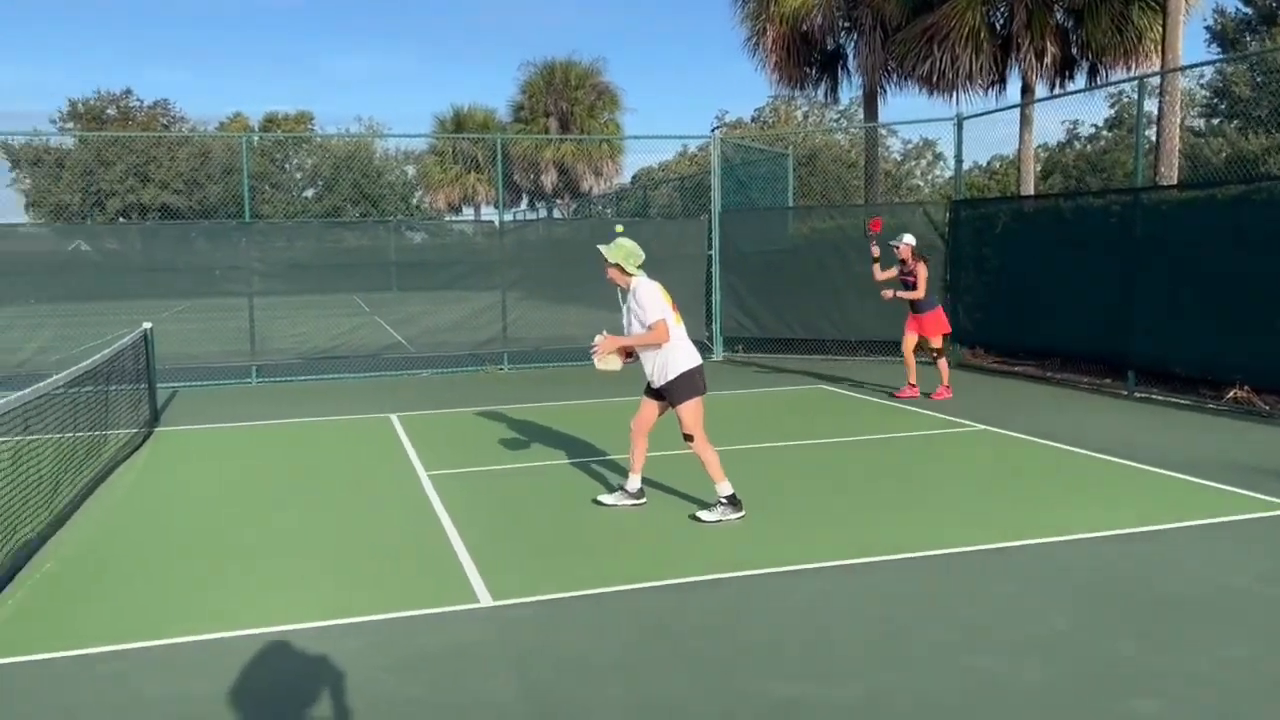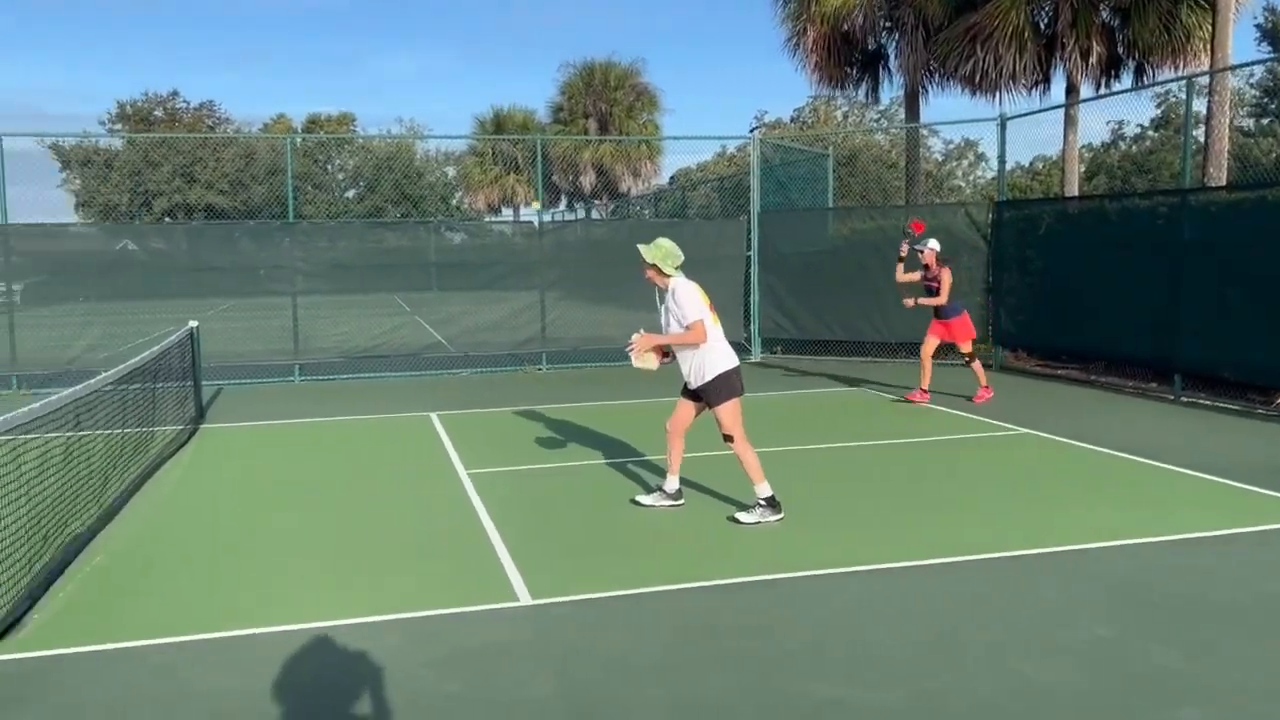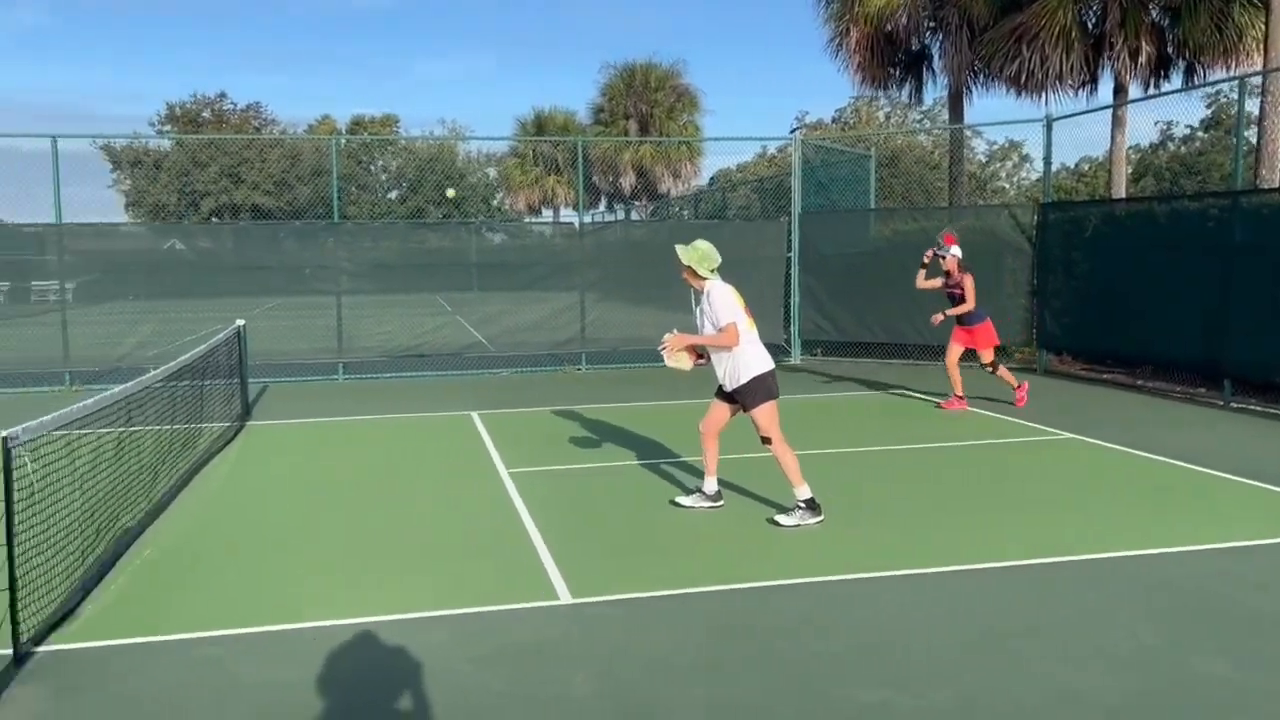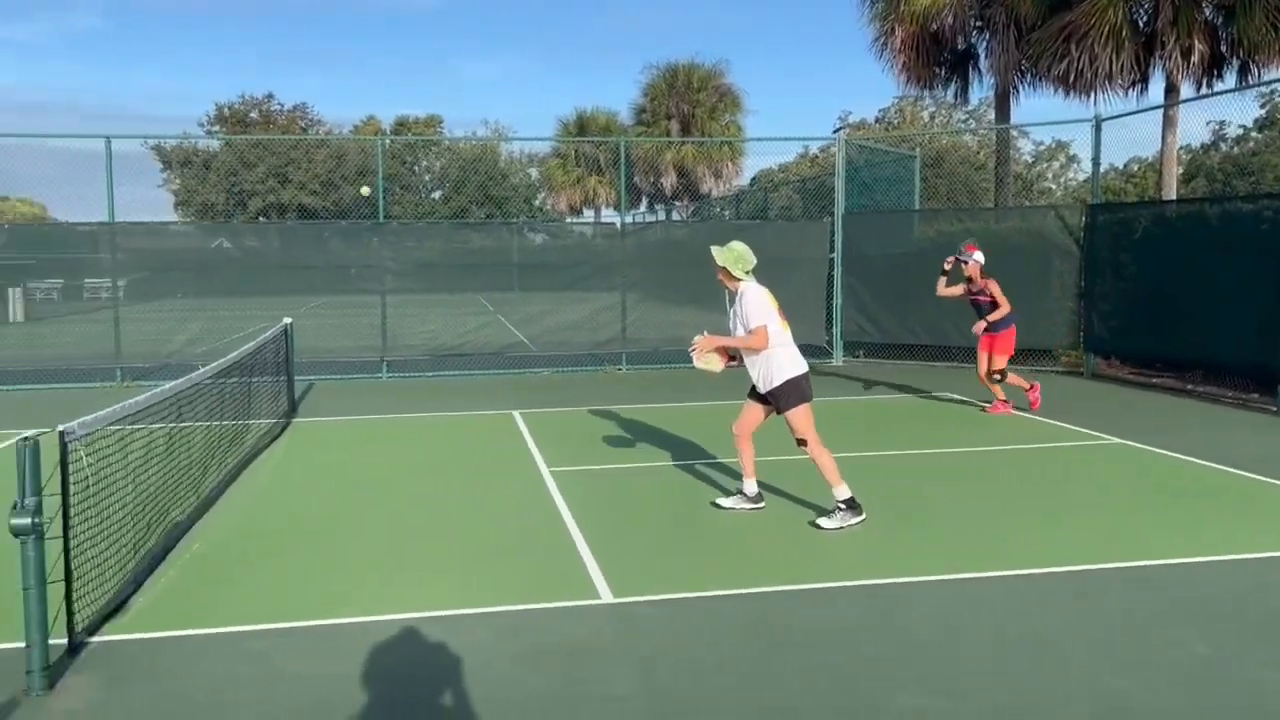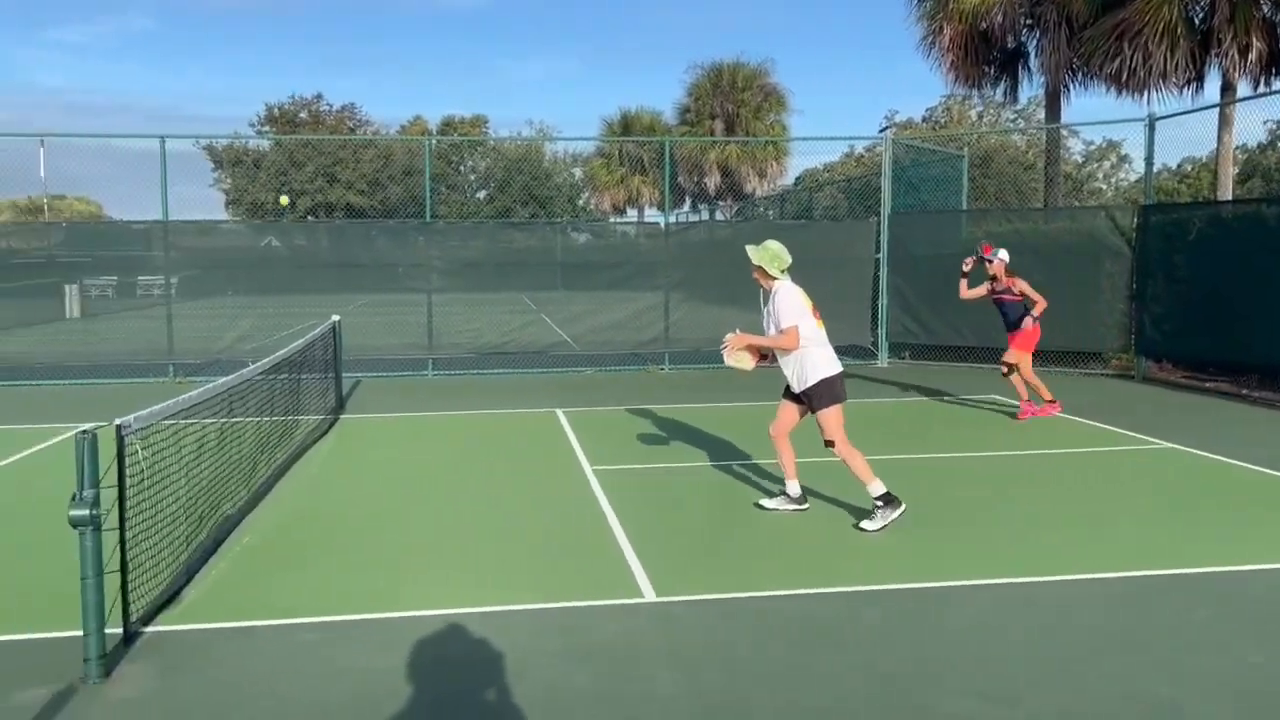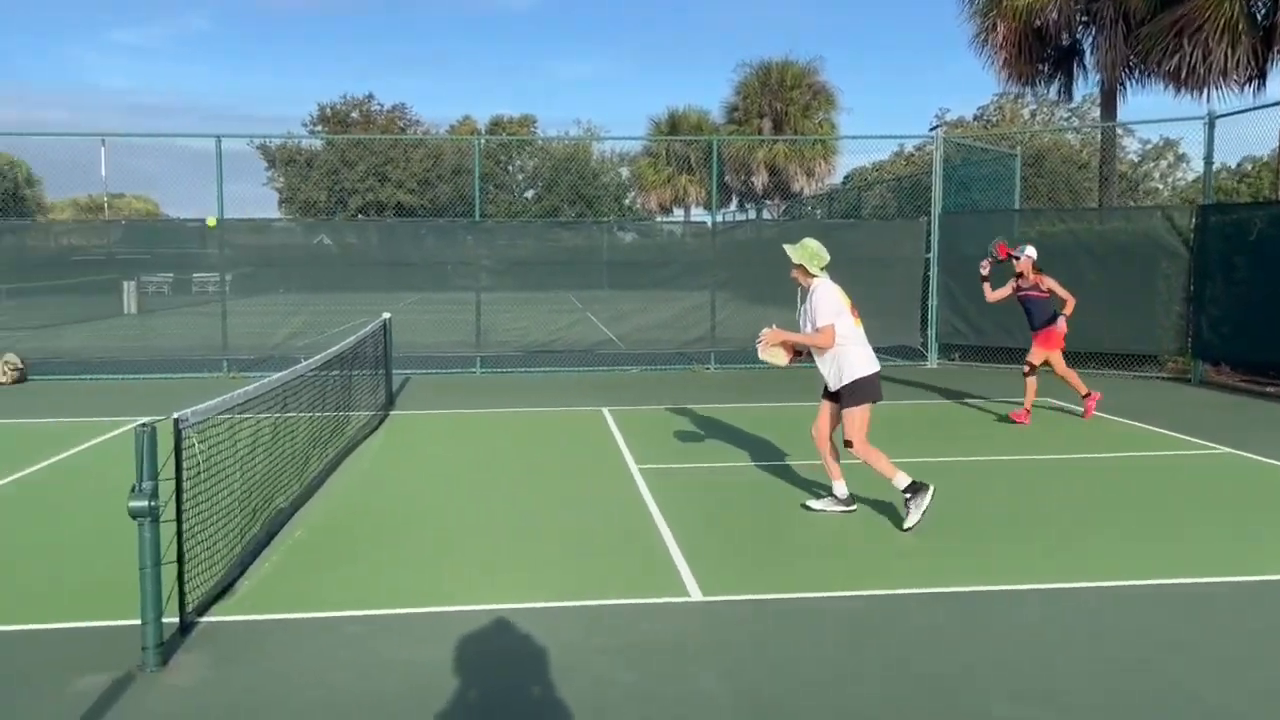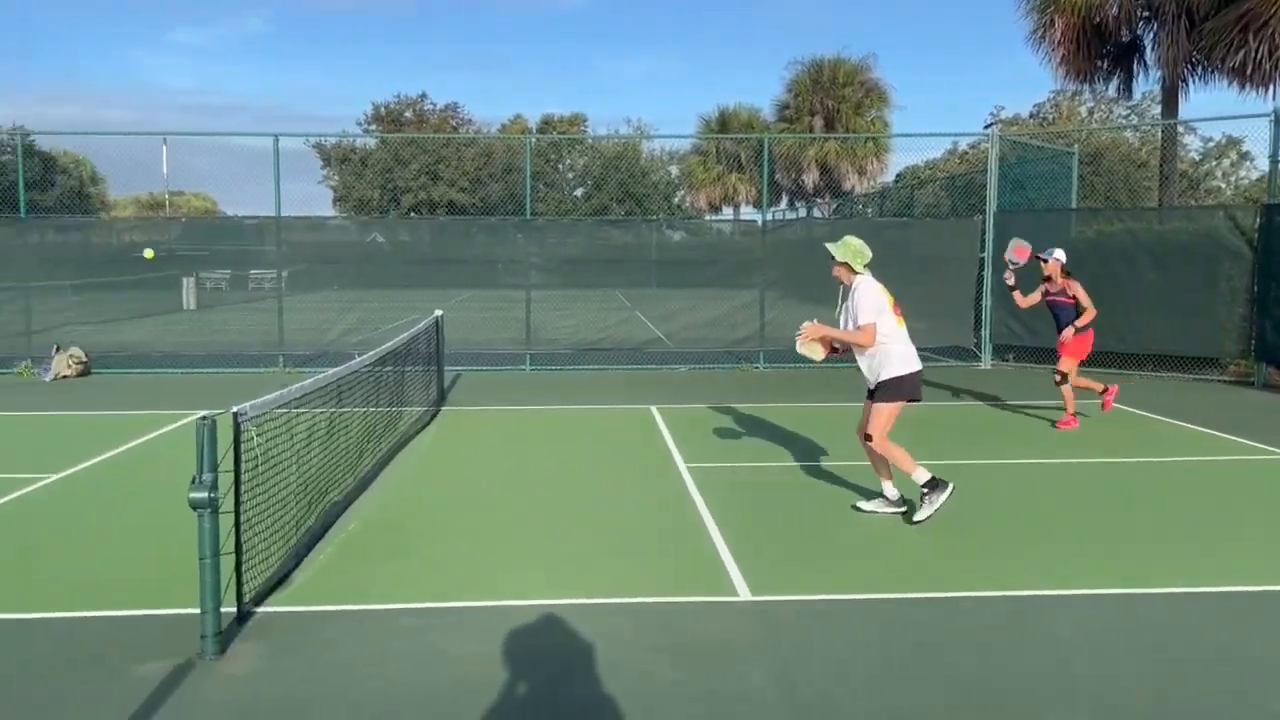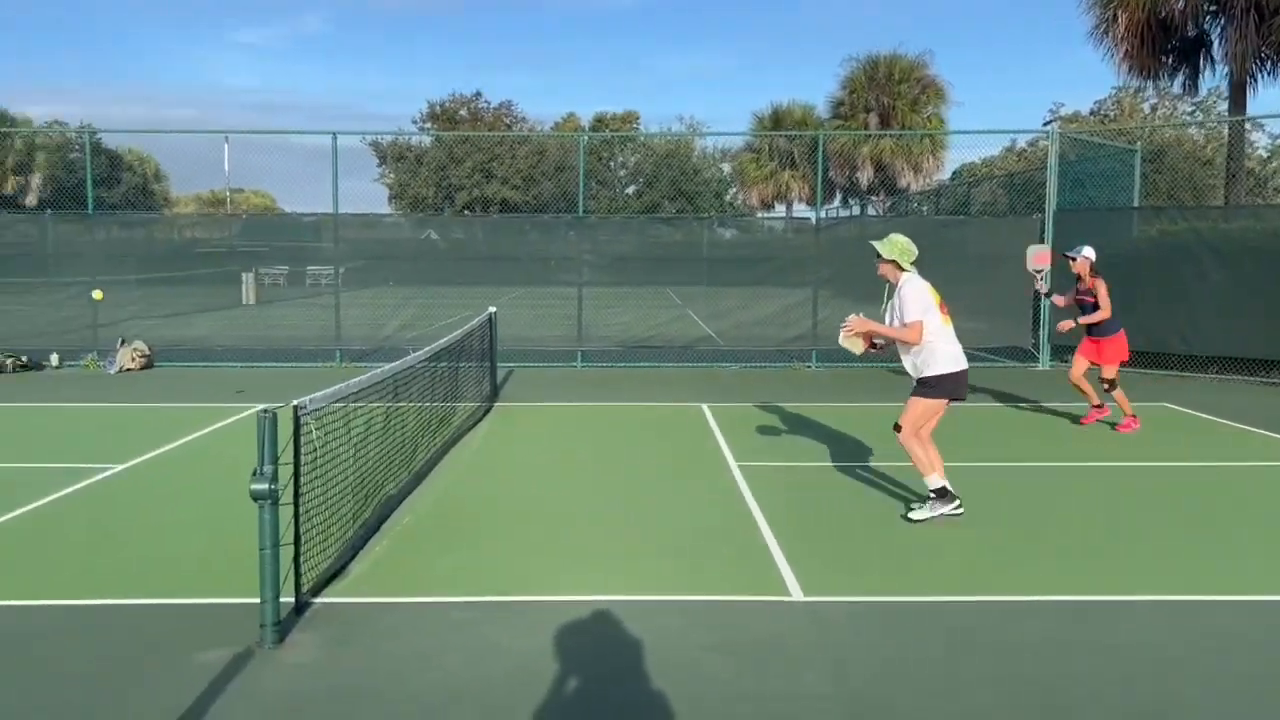
dt=0.1s
person 1, frame 1
left shoulder: (644, 289)
right shoulder: (635, 292)
left elbow: (661, 335)
left wrist: (619, 341)
right wrist: (624, 351)
left hip: (681, 371)
right hip: (661, 375)
left knee: (695, 439)
right knee: (638, 428)
left ankle: (730, 502)
right ankle: (632, 490)
person 1, frame 2
left shoulder: (682, 290)
right shoulder: (673, 293)
left elbow: (699, 335)
left wrist: (656, 339)
right wrist: (660, 351)
left hip: (718, 372)
right hip: (698, 376)
left knee: (735, 440)
right knee: (674, 429)
left ankle: (769, 504)
right ankle: (671, 490)
person 1, frame 3
left shoulder: (718, 292)
right shoulder: (710, 294)
left elbow: (731, 338)
left wrist: (689, 339)
right wrist: (695, 352)
left hip: (753, 374)
right hip: (733, 378)
left knee: (774, 442)
right knee: (707, 429)
left ankle: (808, 506)
right ankle: (710, 492)
person 1, frame 4
left shoulder: (752, 294)
right shoulder: (743, 296)
left elbow: (760, 341)
left wrist: (718, 341)
right wrist: (727, 355)
left hip: (786, 377)
right hip: (767, 380)
left knee: (810, 444)
right knee: (740, 431)
left ankle: (848, 506)
right ankle: (750, 493)
person 1, frame 5
left shoulder: (785, 294)
right shoulder: (779, 294)
left elbow: (790, 342)
left wrist: (749, 339)
right wrist: (760, 353)
left hip: (820, 376)
right hip: (803, 379)
left knee: (838, 445)
right knee: (778, 431)
left ankle: (887, 502)
right ankle: (793, 494)
person 1, frame 6
left shoulder: (823, 292)
right shoulder: (817, 292)
left elbow: (826, 340)
left wrist: (784, 335)
right wrist: (796, 349)
left hip: (857, 375)
right hip: (840, 377)
left knee: (857, 445)
right knee: (820, 433)
left ankle: (914, 490)
right ankle: (841, 496)
person 1, frame 7
left shoulder: (865, 291)
right shoulder: (859, 290)
left elbow: (867, 338)
left wrist: (825, 331)
right wrist: (833, 343)
left hip: (897, 373)
right hip: (888, 375)
left knee: (876, 439)
right knee: (866, 435)
left ankle: (932, 484)
right ankle: (892, 497)
person 1, frame 8
left shoulder: (911, 288)
right shoulder: (907, 287)
left elbow: (914, 335)
right elbow: (907, 333)
left wrist: (871, 325)
right wrist: (874, 338)
left hip: (943, 371)
right hip: (941, 371)
left knee: (904, 432)
right knee: (920, 435)
left ankle: (941, 493)
right ankle: (946, 498)
person 2, frame 1
left shoulder: (920, 266)
right shoulder: (901, 267)
left elbow: (920, 293)
right elbow: (879, 277)
left wrist: (894, 294)
right wrist: (876, 258)
left hip: (930, 313)
right hip: (915, 314)
left knee: (936, 352)
right knee: (906, 349)
left ankle: (946, 388)
right ankle: (912, 387)
person 2, frame 2
left shoulder: (944, 272)
right shoulder: (924, 273)
left elbow: (942, 299)
right elbow: (899, 278)
left wrist: (915, 301)
right wrist: (902, 258)
left hip: (956, 319)
right hip: (939, 321)
left knee: (968, 356)
right knee: (925, 353)
left ankle: (986, 389)
right ankle: (923, 392)
person 2, frame 3
left shoulder: (966, 278)
right shoulder: (946, 280)
left elbow: (970, 305)
right elbow: (920, 284)
left wrist: (943, 314)
right wrist: (925, 264)
left hip: (980, 326)
right hip: (962, 327)
left knee: (989, 366)
right knee: (950, 361)
left ankle: (1019, 387)
right ankle: (959, 398)
person 2, frame 4
left shoulder: (990, 284)
right shoulder: (967, 286)
left elbow: (1006, 307)
right elbow: (940, 291)
left wrist: (985, 320)
right wrist: (945, 270)
left hip: (1004, 332)
right hip: (987, 333)
left knee: (997, 375)
right knee: (982, 372)
left ankle: (1031, 388)
right ankle: (1003, 402)
person 2, frame 5
left shoulder: (1016, 283)
right shoulder: (990, 285)
left elbow: (1042, 302)
right elbow: (964, 294)
left wrist: (1030, 317)
right wrist: (965, 273)
left hip: (1028, 330)
right hip: (1014, 332)
left knee: (1006, 366)
right knee: (1025, 374)
left ankle: (1026, 403)
right ankle: (1051, 403)
person 2, frame 6
left shoulder: (1044, 280)
right shoulder: (1015, 283)
left elbow: (1071, 300)
right elbow: (990, 297)
left wrist: (1063, 317)
right wrist: (985, 276)
left hip: (1052, 330)
right hip: (1038, 332)
left knee: (1029, 367)
right knee: (1060, 370)
left ankle: (1025, 412)
right ankle: (1089, 396)
person 2, frame 7
left shoulder: (1072, 285)
right shoulder: (1045, 286)
left elbow: (1091, 310)
right elbow: (1023, 303)
left wrist: (1073, 326)
right wrist: (1012, 286)
left hip: (1080, 336)
right hip: (1065, 338)
left knee: (1060, 375)
right knee: (1069, 378)
left ankle: (1071, 417)
right ankle: (1106, 390)
person 2, frame 8
left shoulder: (1098, 283)
right shoulder: (1079, 284)
left elbow: (1106, 313)
right elbow: (1064, 302)
left wrist: (1074, 322)
right wrist: (1045, 291)
left hip: (1112, 338)
right hip: (1092, 338)
left knee: (1107, 383)
right knee: (1074, 375)
left ankle: (1131, 418)
right ankle: (1098, 406)
